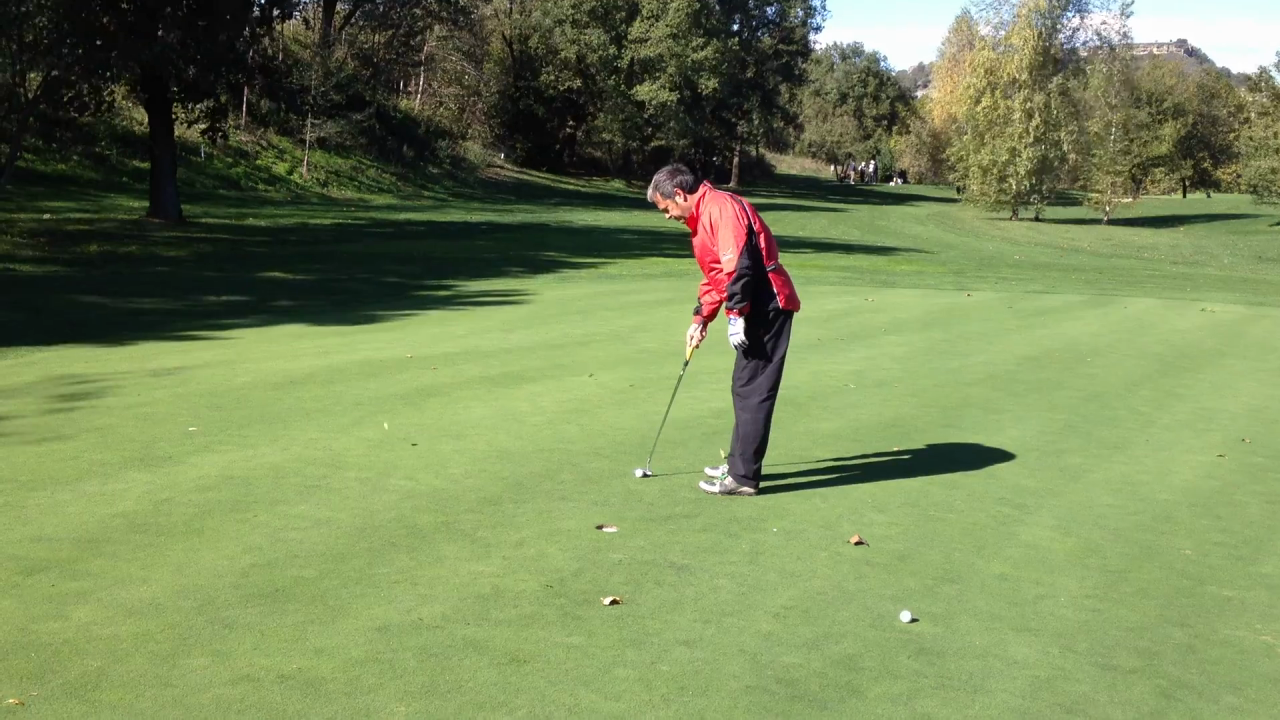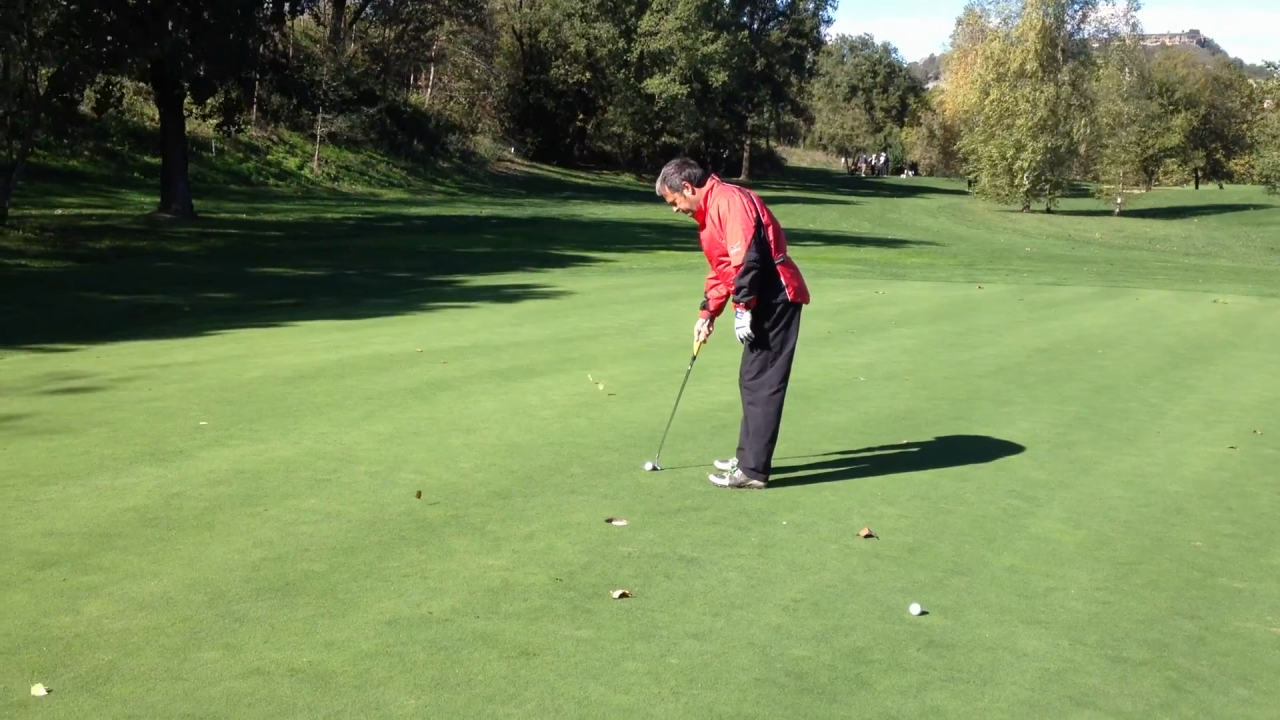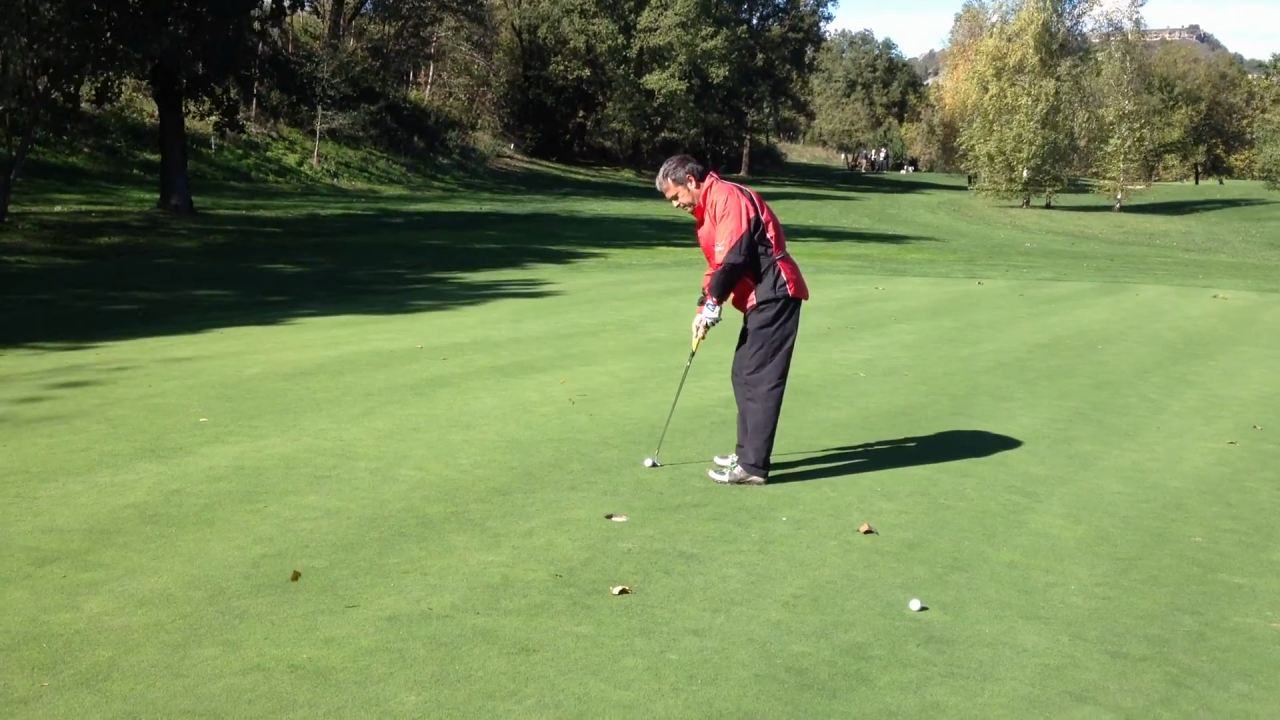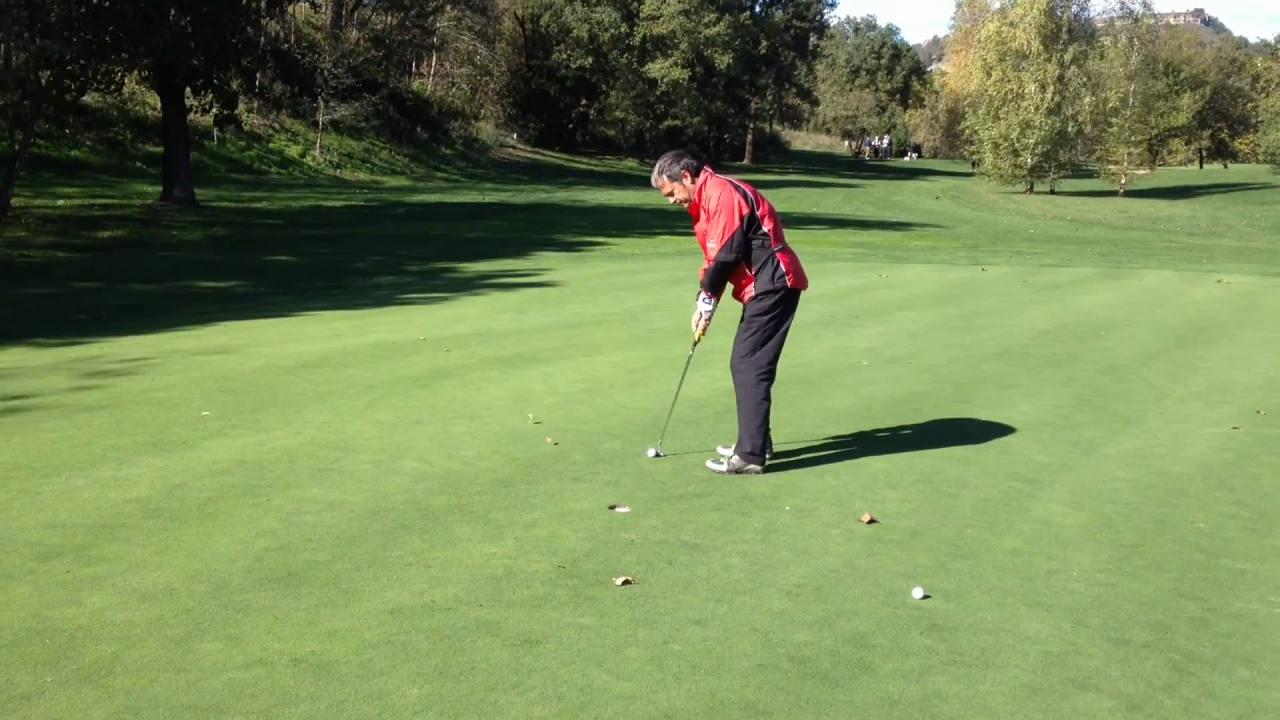
dt=0.4s
person 1, frame 1
left shoulder: (719, 206)
right shoulder: (700, 217)
left elbow: (739, 265)
right elbow: (715, 274)
left wrist: (735, 315)
right wrist: (701, 318)
left hip: (766, 305)
right hip: (757, 307)
left knee: (752, 389)
right knee: (745, 387)
left ankle: (743, 476)
right ankle: (740, 463)
person 1, frame 2
left shoulder: (728, 199)
right shoulder: (708, 211)
left elbow: (746, 258)
right elbow: (721, 268)
left wrist: (742, 309)
right wrist: (707, 313)
left hip: (776, 297)
right hip: (767, 300)
left knee: (761, 382)
right knee: (752, 379)
left ankle: (753, 469)
right ankle: (749, 456)
person 1, frame 3
left shoulder: (727, 197)
right shoulder: (705, 209)
left elbow: (733, 258)
right elbow: (716, 263)
left wrist: (713, 301)
right wrist: (705, 307)
left hip: (774, 293)
right hip: (761, 297)
left knee: (759, 378)
right knee: (744, 374)
left ankle: (753, 466)
right ankle: (749, 452)
person 1, frame 4
left shoulder: (720, 193)
right shoulder: (703, 200)
left elbow: (725, 254)
right elbow: (714, 256)
left wrist: (707, 298)
right wrist: (704, 304)
left hip: (773, 283)
right hip: (764, 285)
left knee: (748, 365)
right knee: (746, 362)
left ankle: (751, 455)
right ankle: (756, 441)
